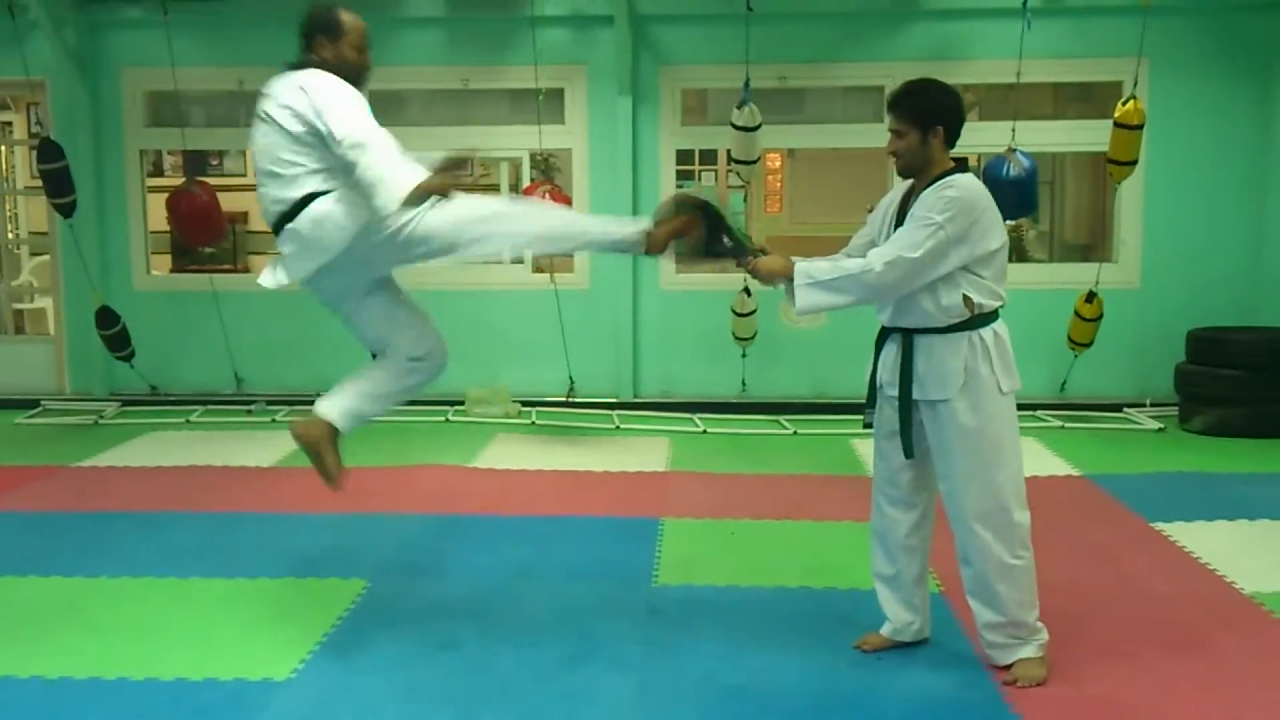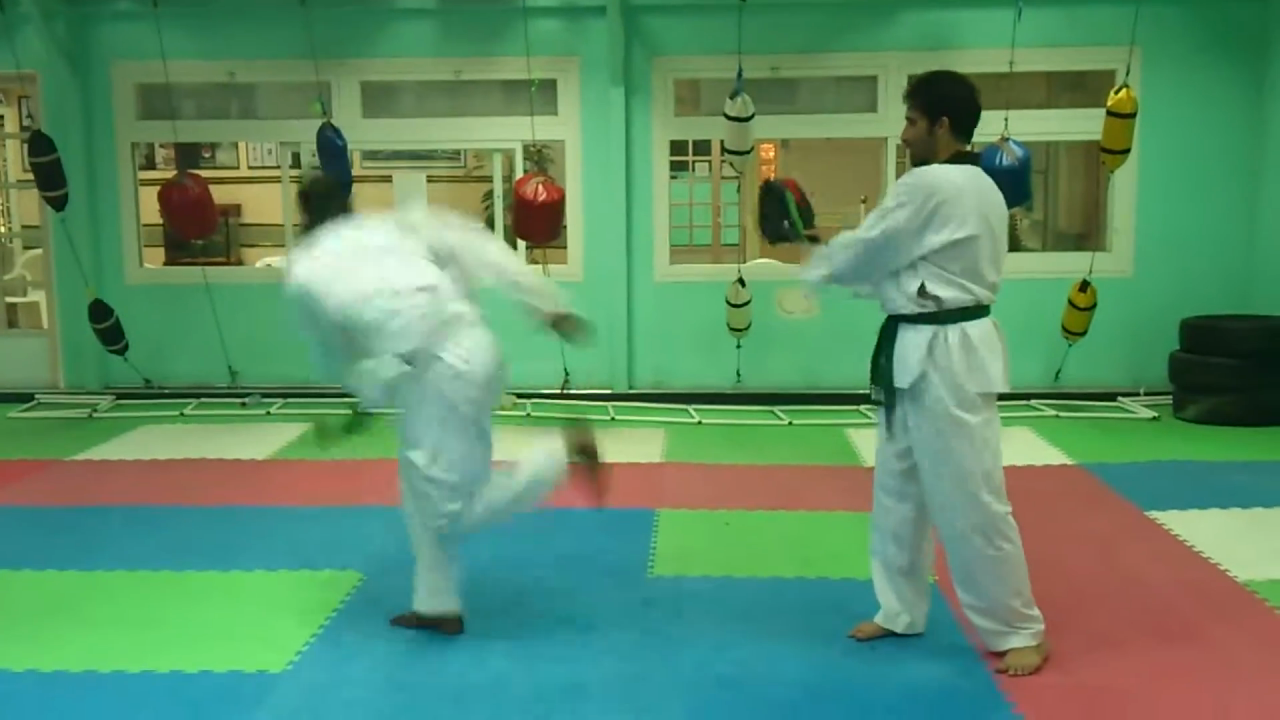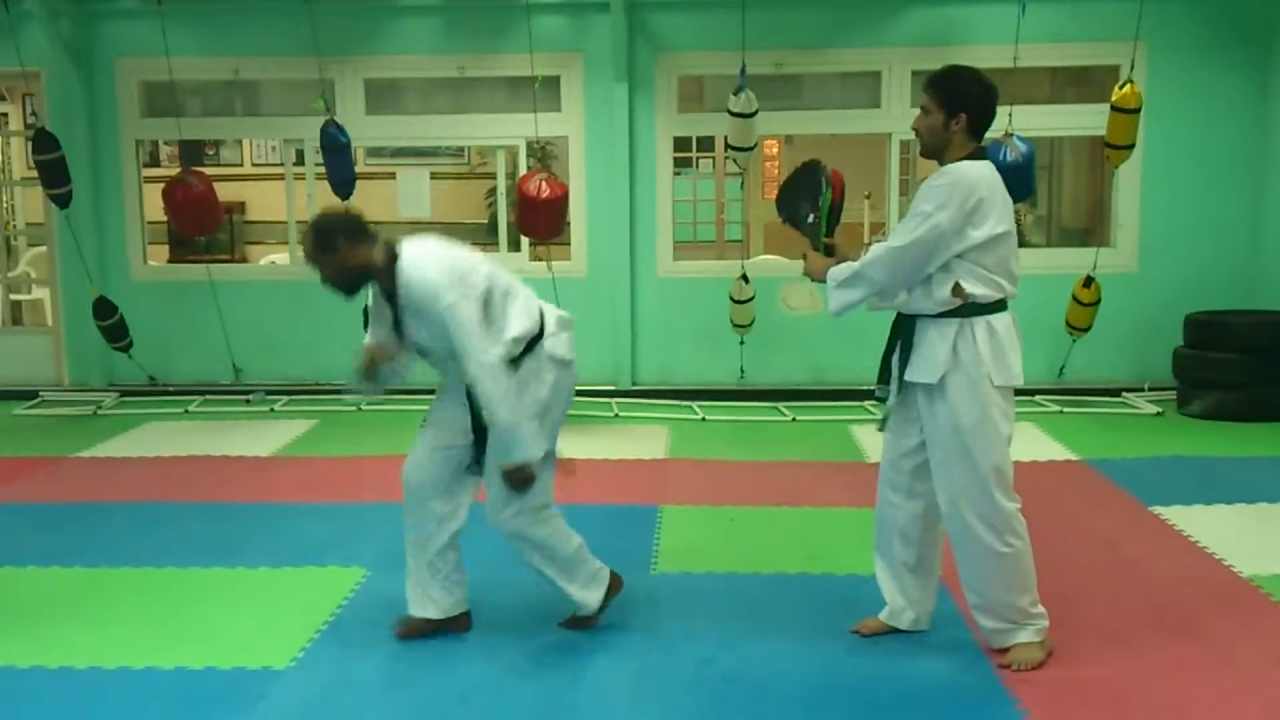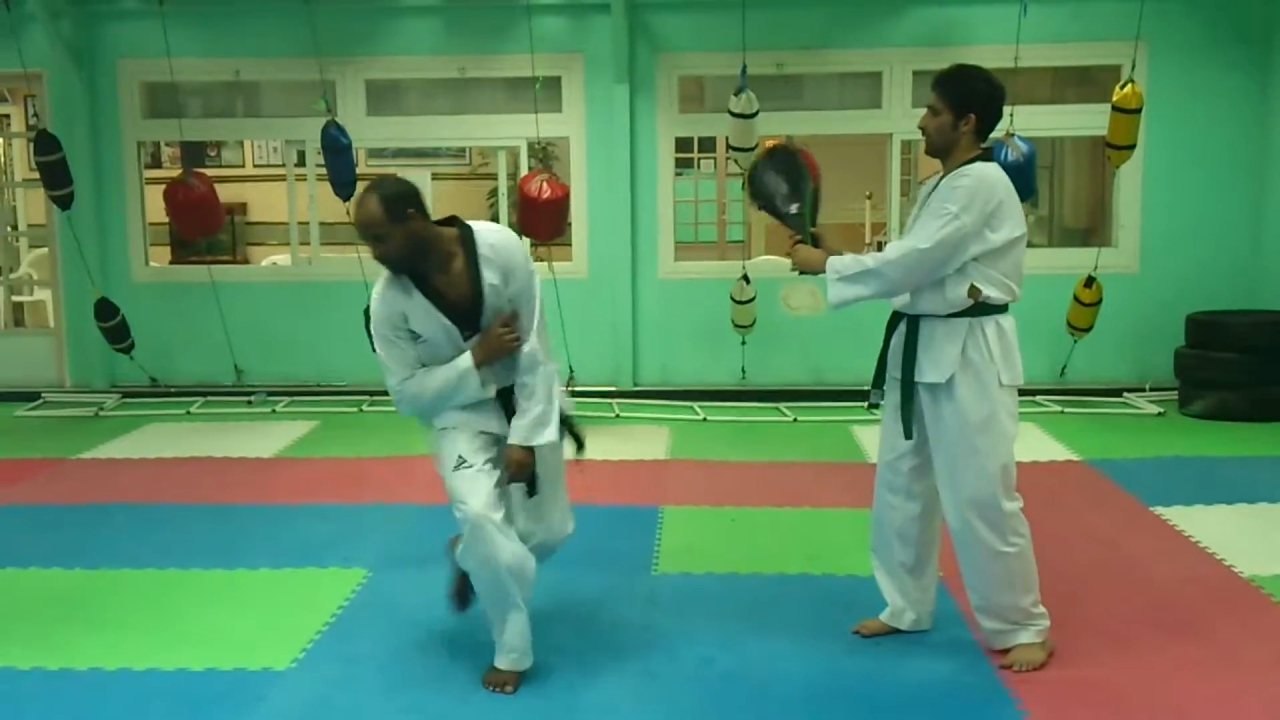
dt=0.3s
person 1, frame 1
left shoulder: (961, 201)
right shoulder: (904, 198)
left elbow: (885, 270)
right elbow: (869, 272)
left wrist: (787, 270)
right wrist: (794, 268)
left hip: (962, 367)
right hip: (907, 363)
left knee: (986, 507)
right knee: (896, 496)
left ankle: (1020, 641)
right ankle: (905, 620)
person 1, frame 2
left shoulder: (928, 186)
right shoulder: (978, 186)
left elbow: (860, 253)
left wrist: (820, 260)
right wrist: (869, 267)
left hip: (943, 354)
right hip: (922, 353)
left knee: (967, 498)
right knee: (898, 488)
left ankle: (1019, 630)
right ankle: (900, 611)
person 1, frame 3
left shoulder: (960, 183)
right shoulder: (962, 181)
left elbow: (898, 261)
left wrist: (831, 274)
right wrist: (849, 267)
left hip: (965, 355)
right hip: (928, 350)
left knee: (976, 496)
right knee: (904, 484)
left ankle: (1022, 627)
right ankle: (906, 607)
person 1, frame 4
left shoulder: (980, 185)
right shoulder: (946, 184)
left elbow: (911, 263)
right elbow: (913, 265)
left wrist: (827, 265)
right wrist: (836, 258)
left hip: (968, 356)
right hip: (919, 350)
left knee: (980, 497)
right knee: (901, 484)
left ankle: (1023, 627)
right ankle: (906, 608)
person 2, frame 1
left shoulder: (284, 97)
right shoulder: (321, 86)
right elbow: (358, 142)
left wrist: (425, 170)
right wrist: (412, 185)
left hip: (318, 255)
right hip: (333, 227)
left knee: (417, 355)
right knee: (510, 218)
left ankle: (326, 421)
person 2, frame 2
left shoulder: (303, 270)
right shoulder: (394, 224)
left elbow: (334, 354)
right elbow: (479, 248)
right wrist: (547, 302)
left hip: (434, 370)
right hip: (466, 352)
left knee: (457, 502)
right knee: (425, 486)
right ankle: (437, 607)
person 2, frame 3
left shoulder: (425, 274)
right shoulder: (385, 287)
left elbow: (485, 363)
right elbow: (386, 352)
left wrist: (520, 452)
right wrist: (372, 365)
left hip: (529, 369)
right hip: (479, 378)
left knee: (517, 508)
right knee: (425, 481)
left ankle: (596, 588)
right ankle: (440, 607)
person 2, frame 4
left shoulder: (500, 247)
right shoulder: (389, 300)
left elbow: (533, 348)
right elbow: (407, 393)
left wrist: (526, 437)
right wrist: (476, 360)
left hip: (524, 394)
right hip: (456, 408)
left knee: (546, 528)
right knee: (481, 519)
left ankle: (470, 554)
right ankle: (513, 651)
